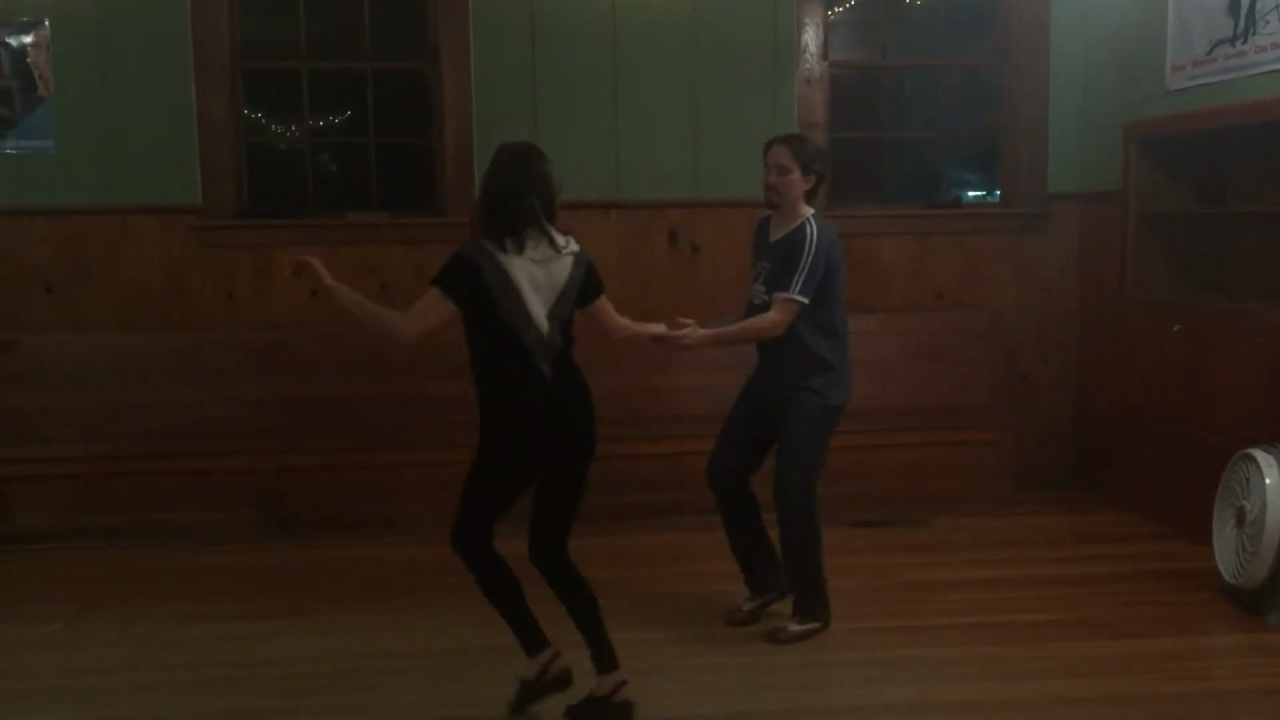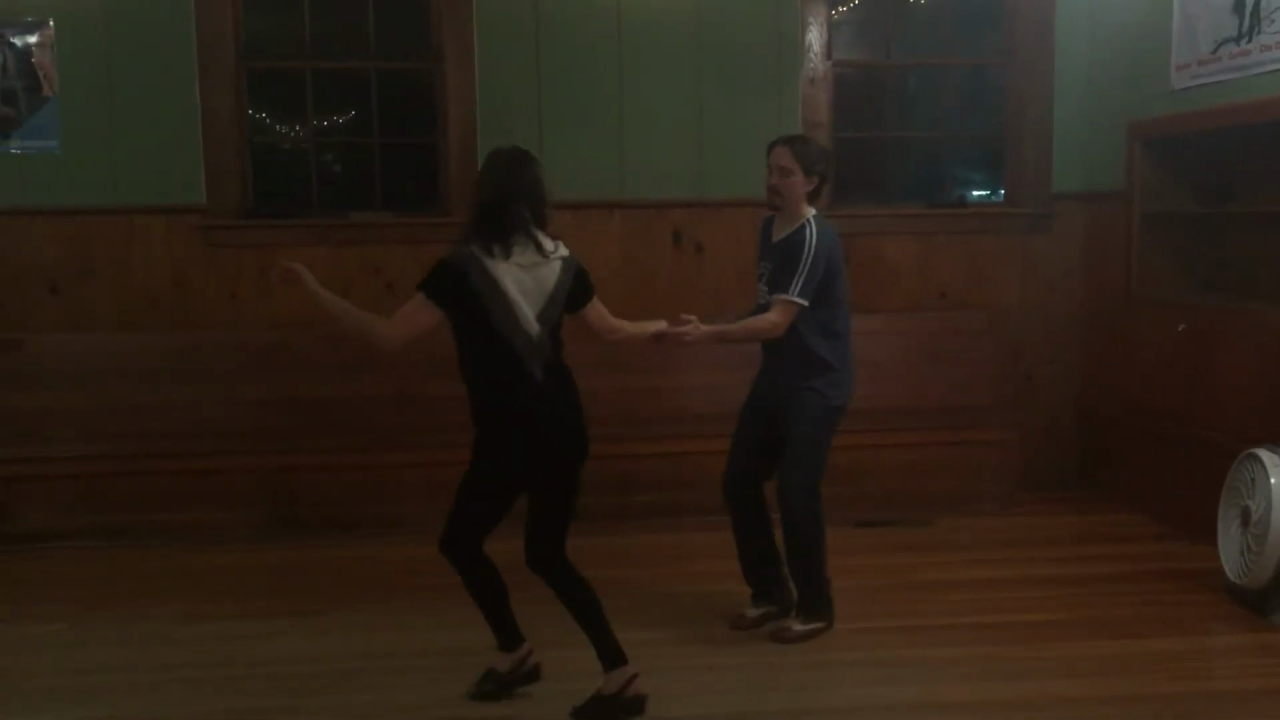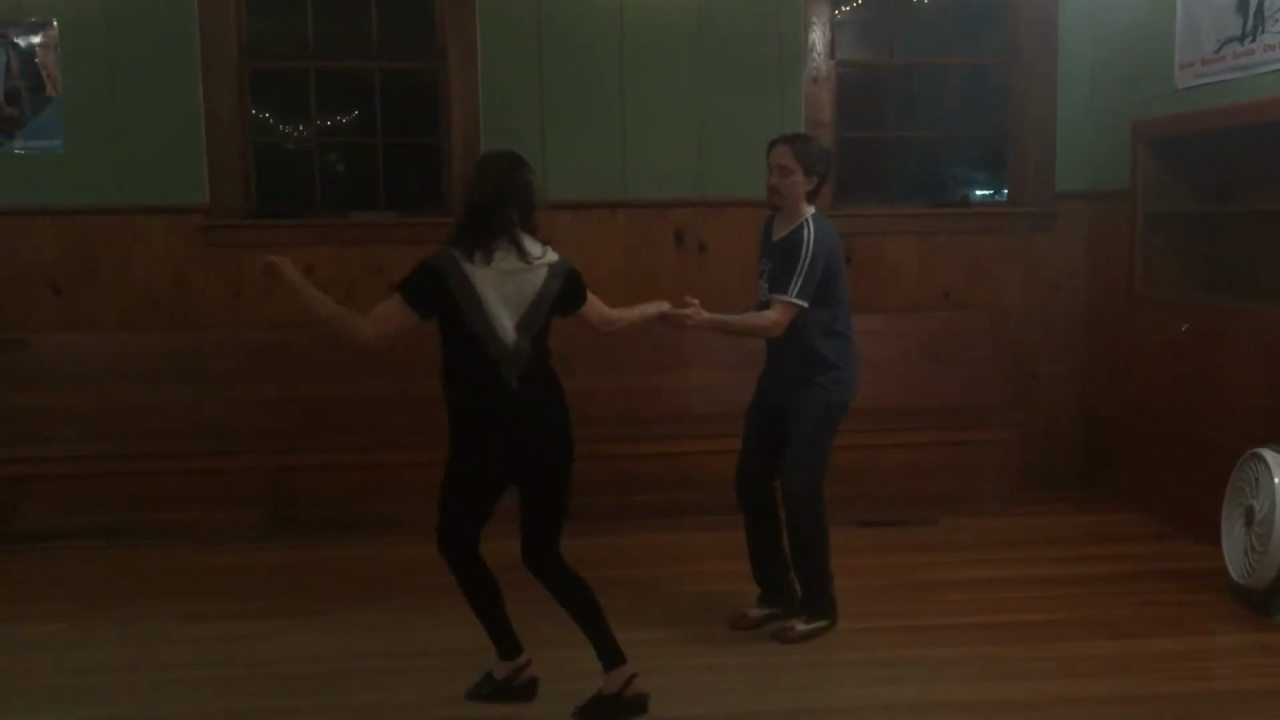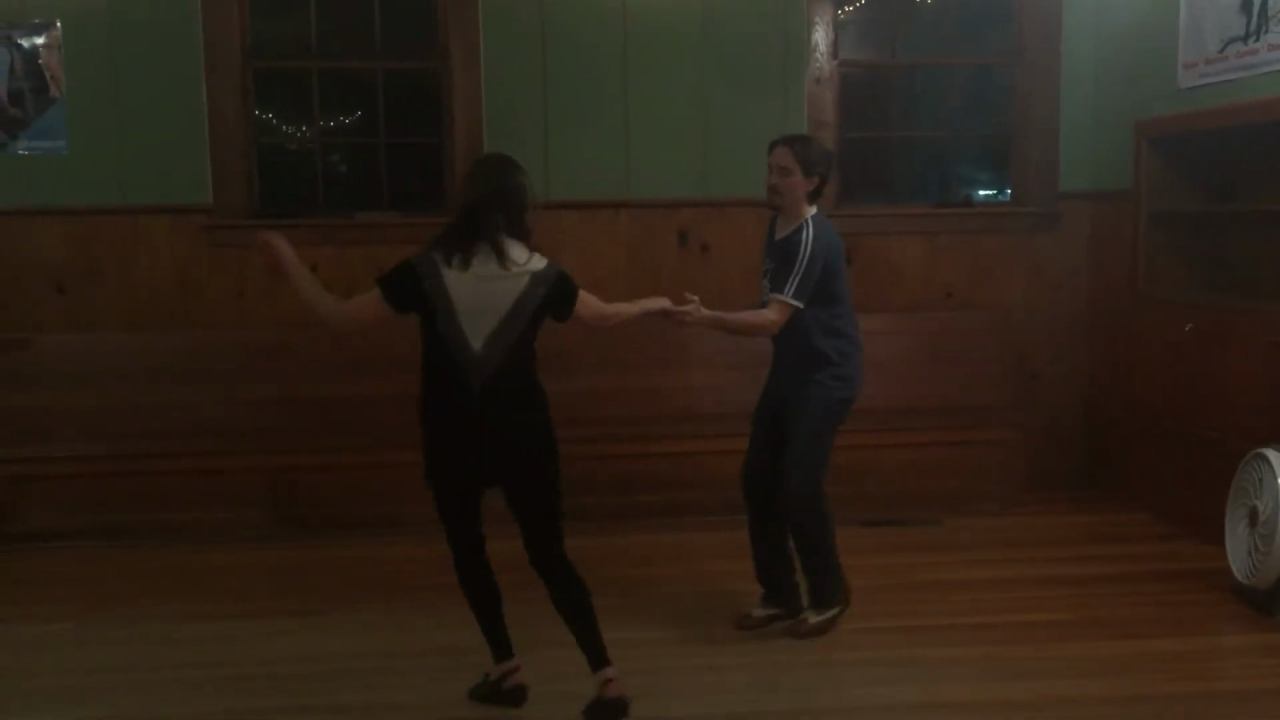
dt=0.1s
person 1, frame 1
left shoulder: (476, 262)
right shoulder: (572, 258)
left elbow: (407, 329)
right elbow: (615, 326)
left wrist: (332, 284)
right wrist: (657, 330)
left hip: (514, 426)
right hip: (572, 420)
left knee: (469, 538)
right knee: (551, 550)
left ankle: (541, 657)
person 1, frame 2
left shoulder: (463, 267)
right shoulder: (561, 263)
left elbow: (390, 335)
right elbow: (608, 329)
left wrist: (317, 290)
right wrist: (655, 328)
left hip: (509, 432)
right hip: (564, 425)
left knee: (460, 542)
right knee: (548, 553)
left ankle: (515, 654)
right ankle: (619, 674)
person 1, frame 3
left shoulder: (445, 270)
right shoulder: (552, 268)
left elbow: (368, 331)
right elbow: (610, 320)
left wrist: (299, 284)
right wrist: (657, 308)
left hip: (484, 436)
right hip: (547, 429)
left knee: (458, 542)
right knee: (543, 553)
left ankle: (513, 664)
right ankle: (619, 673)
person 1, frame 4
left shoulder: (427, 269)
right shoulder: (539, 275)
left elbow: (337, 313)
right elbow: (603, 314)
left wrist: (291, 262)
right wrist: (653, 304)
left hip: (453, 439)
right hip: (522, 435)
left knee: (464, 543)
right knee: (548, 553)
left ankle: (505, 670)
person 2, frame 1
left shoulder: (813, 238)
right shoulder: (763, 229)
left elbow: (778, 320)
left wrist: (706, 337)
left hip: (814, 386)
right hip: (769, 378)
left knee: (792, 492)
right knee: (723, 473)
left ankle: (811, 608)
right ankle: (766, 580)
person 2, frame 2
left shoulder: (814, 239)
right shoulder: (770, 229)
left elbow: (777, 322)
left wrist: (708, 334)
left hip: (817, 386)
right hip: (775, 380)
left knee: (796, 492)
right knee: (739, 483)
left ankle: (815, 608)
right ankle: (771, 594)
person 2, frame 3
left shoulder: (813, 238)
right shoulder: (772, 227)
left elbow: (778, 320)
left wrist: (709, 321)
left hip: (820, 384)
right hip: (780, 378)
left knee: (800, 491)
right knee: (751, 483)
left ankle: (819, 607)
right ankle: (777, 595)
person 2, frame 4
left shoulder: (813, 239)
right shoulder: (779, 227)
left elbow: (773, 318)
left wrist: (707, 318)
left hip: (826, 379)
right hip: (789, 374)
left knee: (798, 485)
right knee: (758, 481)
left ankle: (829, 595)
right ankle: (780, 595)
